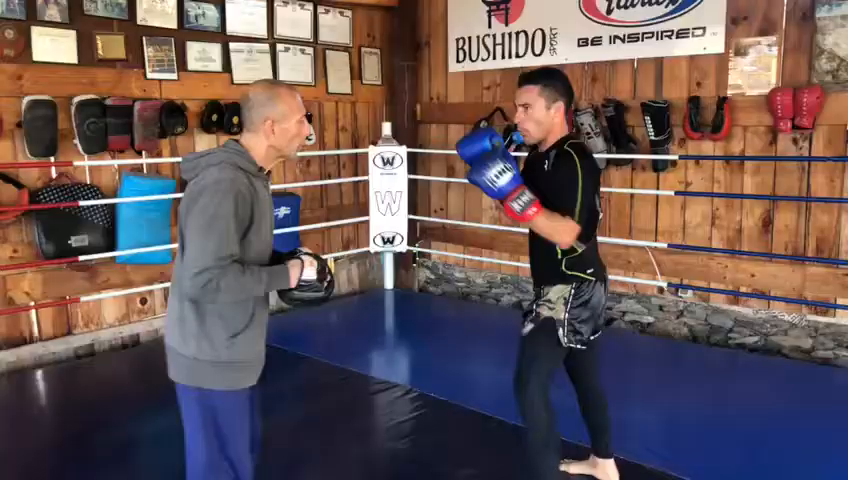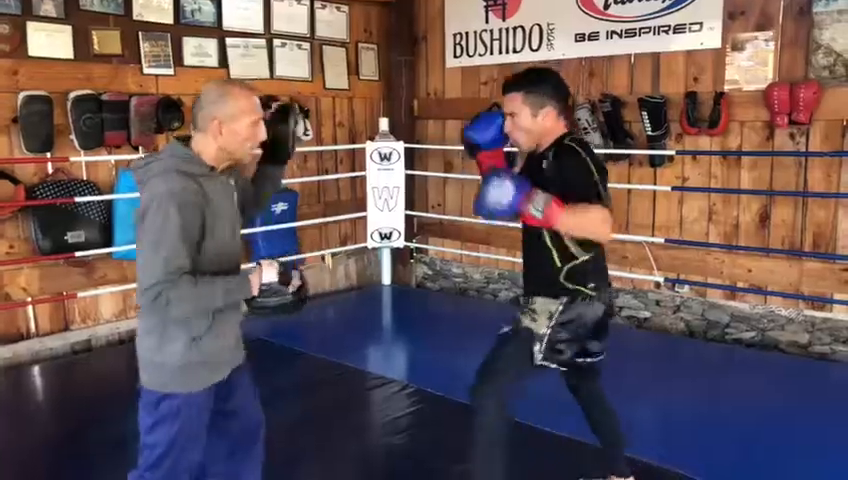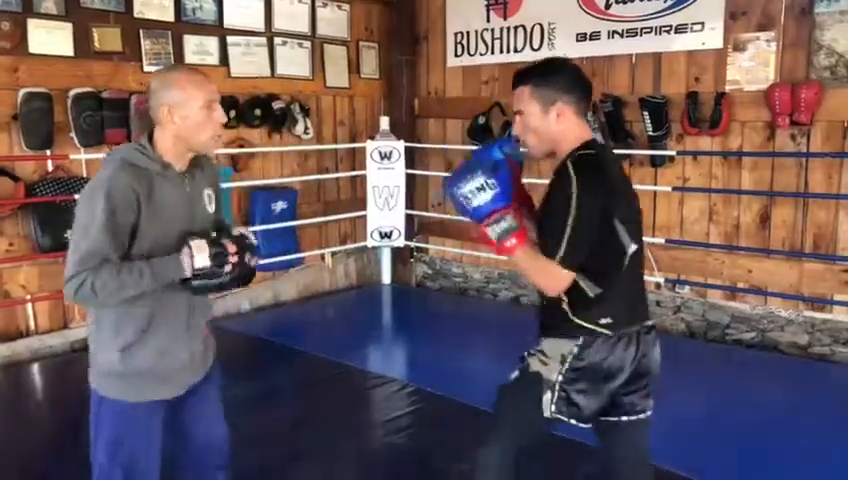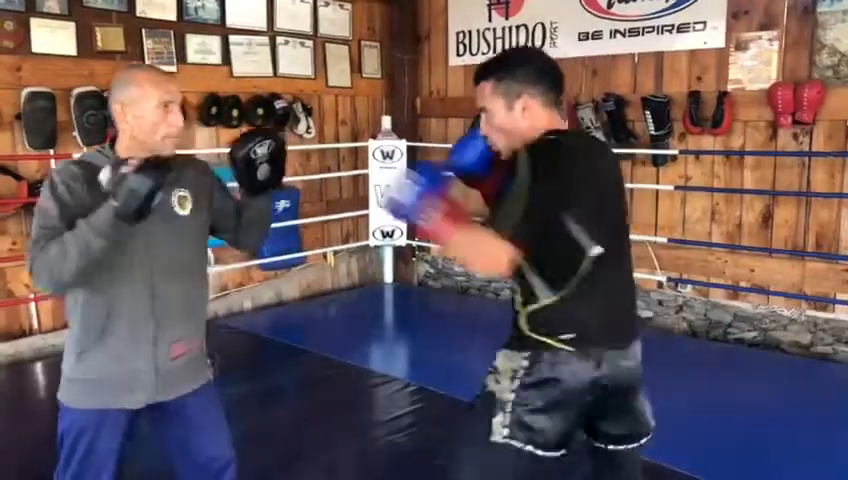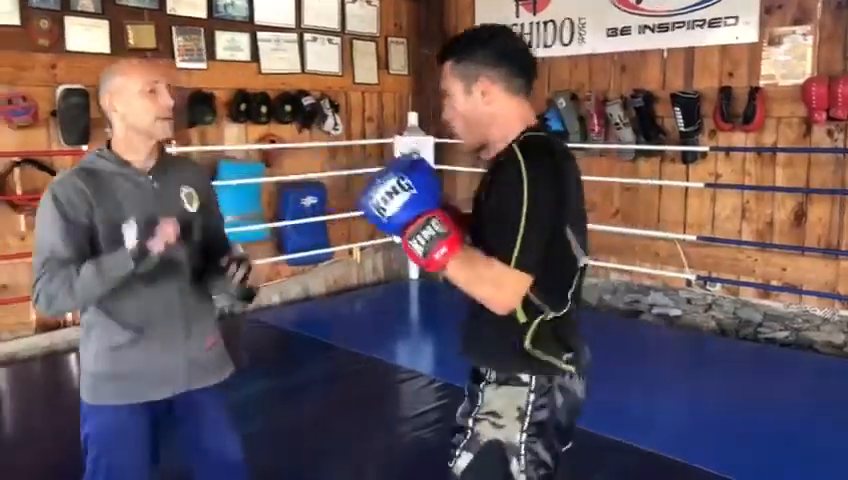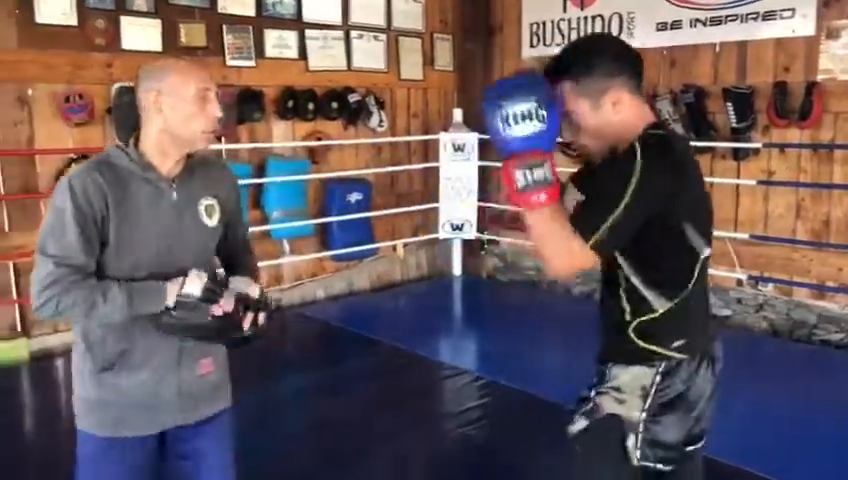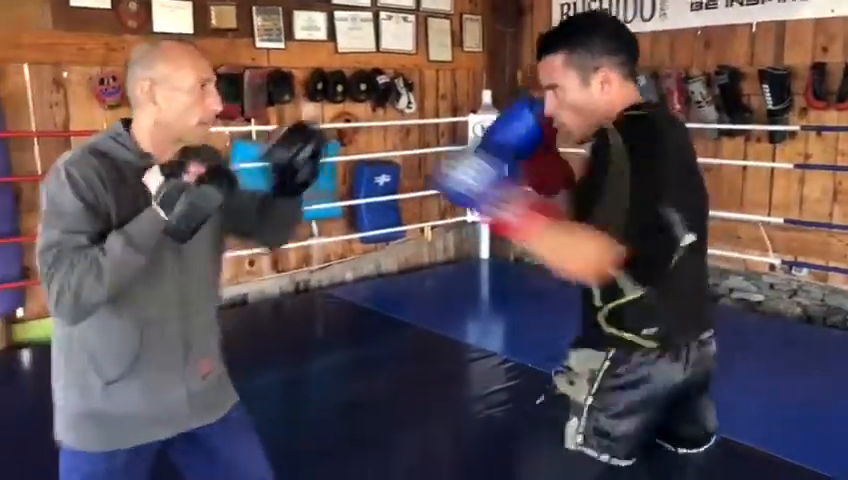
dt=0.5s
person 1, frame 1
left shoulder: (574, 160)
right shoulder: (541, 155)
left elbow: (565, 234)
right elbow: (527, 204)
left wrist: (514, 194)
right wrist: (487, 168)
left hip: (570, 288)
right hip: (578, 286)
left knee: (530, 382)
right knee: (582, 370)
person 1, frame 2
left shoulder: (575, 158)
right shoulder: (541, 157)
left elbow: (599, 225)
right elbow: (506, 194)
left wrist: (532, 204)
right wrist: (489, 158)
left hip: (562, 302)
right hip: (582, 298)
left knee: (488, 391)
right knee: (585, 384)
person 1, frame 3
left shoulder: (578, 176)
right shoulder: (601, 164)
left elbow: (554, 278)
right elbow: (551, 240)
left wrist: (497, 218)
right wrist: (510, 194)
left hip: (584, 347)
right hip: (634, 342)
person 1, frame 4
left shoulder: (537, 160)
right shoulder: (597, 156)
left elbow: (491, 257)
left wrist: (429, 211)
right wrist: (490, 188)
left hip: (549, 360)
right hip: (617, 352)
person 1, frame 5
left shoulder: (522, 166)
right shoulder: (546, 156)
left elbow: (501, 292)
left wrist: (425, 228)
right wrist: (441, 216)
left hip: (523, 383)
right hip: (551, 369)
person 1, frame 6
left shoulder: (645, 163)
right shoulder: (656, 151)
left elbow: (565, 260)
right elbow: (576, 208)
left wrist: (528, 164)
right wrist: (536, 166)
left hip: (653, 368)
right hip: (687, 356)
person 1, frame 7
left shoulder: (632, 146)
right shoulder: (647, 133)
left elbow: (589, 257)
right elbow: (592, 222)
left wrist: (506, 202)
left hip: (627, 356)
person 2, frame 1
left shoulder: (250, 176)
right shoulder: (223, 184)
right elbow: (207, 279)
left wrist: (291, 263)
right wrist: (285, 276)
left hip: (232, 350)
right hip: (211, 356)
person 2, frame 2
left shoulder: (218, 172)
right shoulder: (173, 193)
left elbow: (247, 207)
right elbow: (162, 295)
left wrist: (272, 164)
right wrist: (248, 283)
left hip: (219, 349)
right hip: (179, 359)
left knee: (242, 434)
person 2, frame 3
left shoulder: (205, 173)
right shoulder: (119, 185)
right elbow: (82, 283)
left wrist: (234, 249)
right wrist: (179, 265)
left hip: (193, 355)
right hip: (132, 367)
person 2, frame 4
left shoulder: (193, 175)
right shoulder: (71, 181)
left elbow: (250, 236)
right elbow: (48, 273)
left wrist: (262, 186)
right wrist: (118, 208)
left hip: (180, 366)
right hip: (101, 373)
person 2, frame 5
left shoulder: (190, 176)
right shoulder: (73, 190)
right elbow: (49, 290)
left wrist: (231, 267)
right wrist: (131, 254)
left hip: (197, 362)
right hip: (121, 376)
person 2, frame 6
left shoulder: (218, 181)
right shoulder: (89, 186)
left elbow: (237, 253)
right elbow: (51, 293)
left wrist: (246, 288)
right wrist: (164, 294)
left hip: (202, 388)
right hip: (117, 398)
person 2, frame 7
left shoulder: (197, 167)
right shoulder: (81, 173)
left elbow: (268, 230)
right elbow: (68, 294)
left wrist: (291, 184)
right wrist: (160, 215)
left hip: (200, 389)
right hip: (109, 406)
